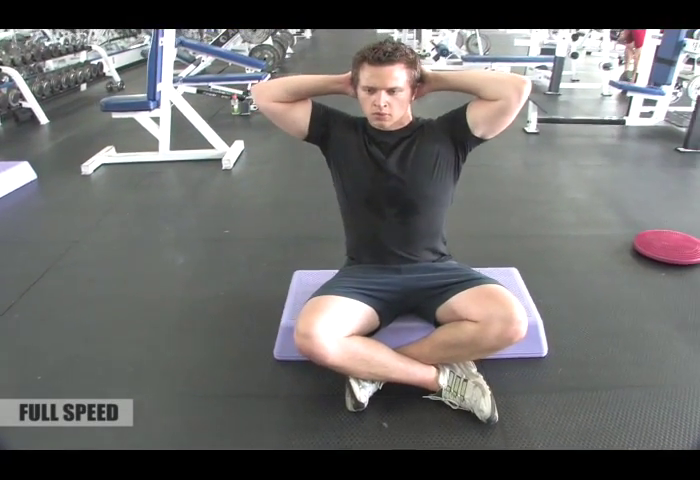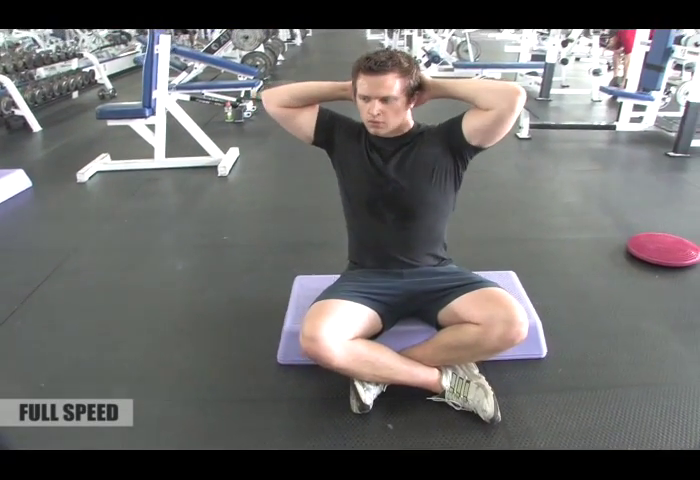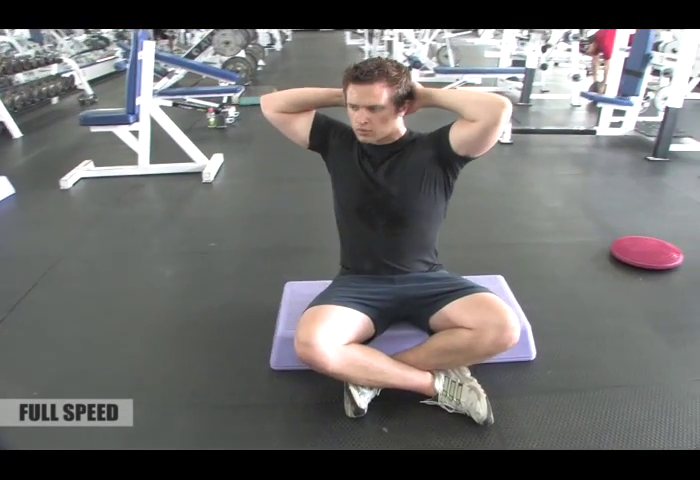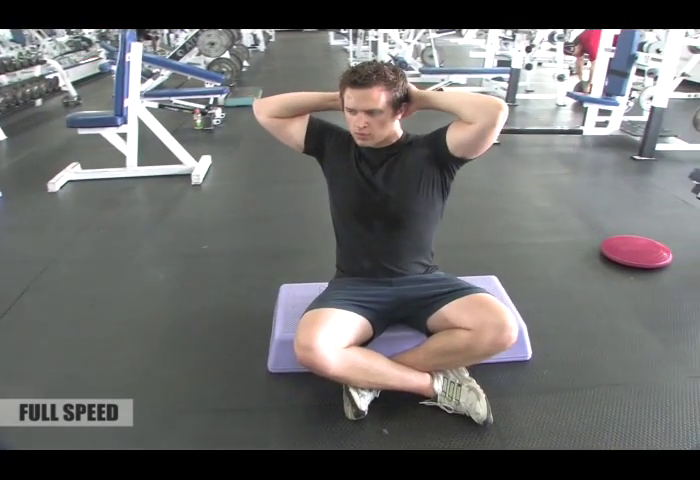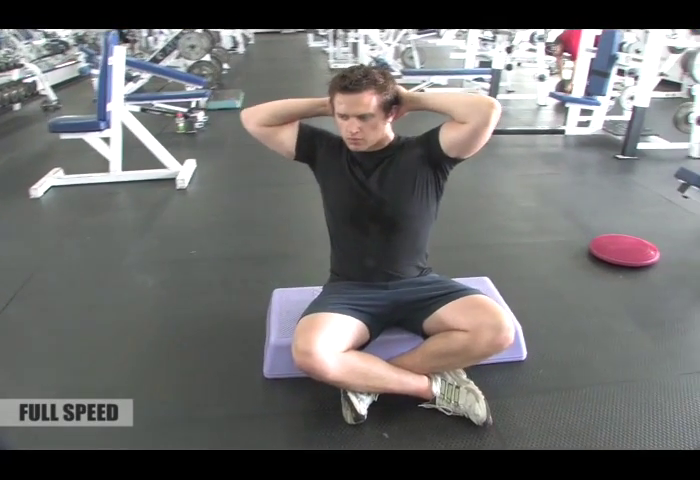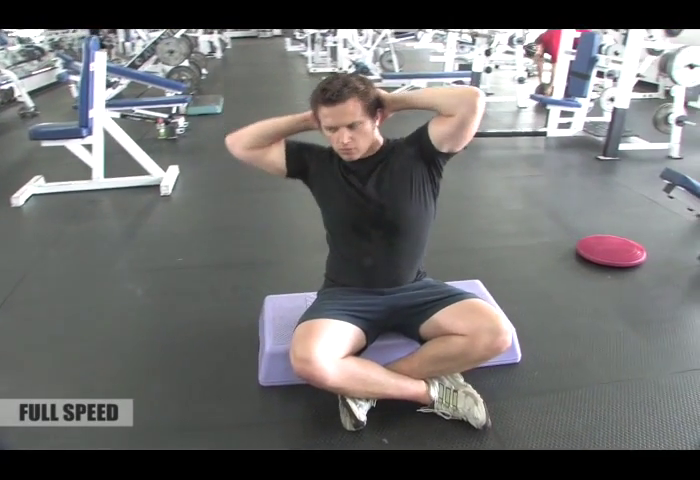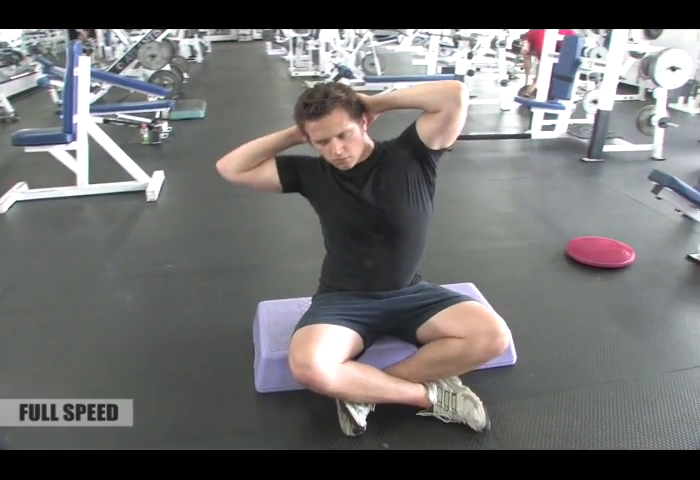
dt=0.2s
person 1, frame 1
left shoulder: (446, 135)
right shoulder: (338, 132)
left elbow: (517, 89)
right elbow: (264, 95)
left wrist: (437, 79)
right wrist: (339, 82)
left hip: (434, 271)
right hip: (365, 274)
left knee: (510, 322)
right knee: (312, 338)
left ankle: (371, 366)
right ankle: (441, 378)
person 1, frame 2
left shoulder: (445, 142)
right shoulder: (343, 137)
left elbow: (511, 99)
right elbow: (273, 100)
left wrist: (436, 86)
right wrist: (343, 90)
left hip: (435, 274)
right hip: (367, 278)
left knee: (511, 324)
right knee: (317, 340)
left ankle: (374, 368)
right ankle: (443, 380)
person 1, frame 3
left shoulder: (436, 150)
right shoulder: (337, 142)
left elbow: (497, 112)
right elbow: (271, 105)
left wrist: (427, 95)
right wrist: (337, 96)
left hip: (426, 280)
right hip: (359, 283)
left knee: (502, 328)
right knee: (311, 345)
left ankle: (368, 373)
right ankle: (436, 383)
person 1, frame 4
left shoulder: (433, 152)
right shoulder: (333, 145)
left elbow: (494, 113)
right elbow: (265, 110)
left wrist: (424, 97)
right wrist: (333, 100)
left hip: (422, 282)
right hip: (356, 285)
left knee: (501, 329)
right knee: (312, 349)
left ankle: (368, 374)
right ankle: (435, 384)
person 1, frame 5
left shoulder: (425, 154)
right shoulder: (324, 151)
left elbow: (487, 111)
right elbow: (253, 119)
left wrist: (414, 98)
right wrist: (321, 105)
left hip: (417, 285)
right hip: (351, 290)
left knee: (498, 330)
right knee: (310, 354)
left ankle: (366, 379)
right ankle: (432, 386)
person 1, frame 6
left shoulder: (417, 154)
right shoulder: (316, 162)
left elbow: (472, 102)
right elbow: (239, 144)
left wrist: (396, 101)
right wrist: (306, 119)
left hip: (413, 290)
right hip: (346, 295)
left knee: (495, 334)
right knee: (309, 361)
left ankle: (362, 384)
right ankle: (430, 391)
person 1, frame 7
left shoulder: (410, 155)
right shoulder: (310, 172)
left elbow: (456, 96)
right elbow: (230, 168)
left wrist: (381, 101)
right wrist: (292, 135)
left hip: (409, 293)
right hip: (343, 299)
left knee: (492, 336)
right knee: (308, 366)
left ankle: (362, 389)
right ankle: (428, 394)
